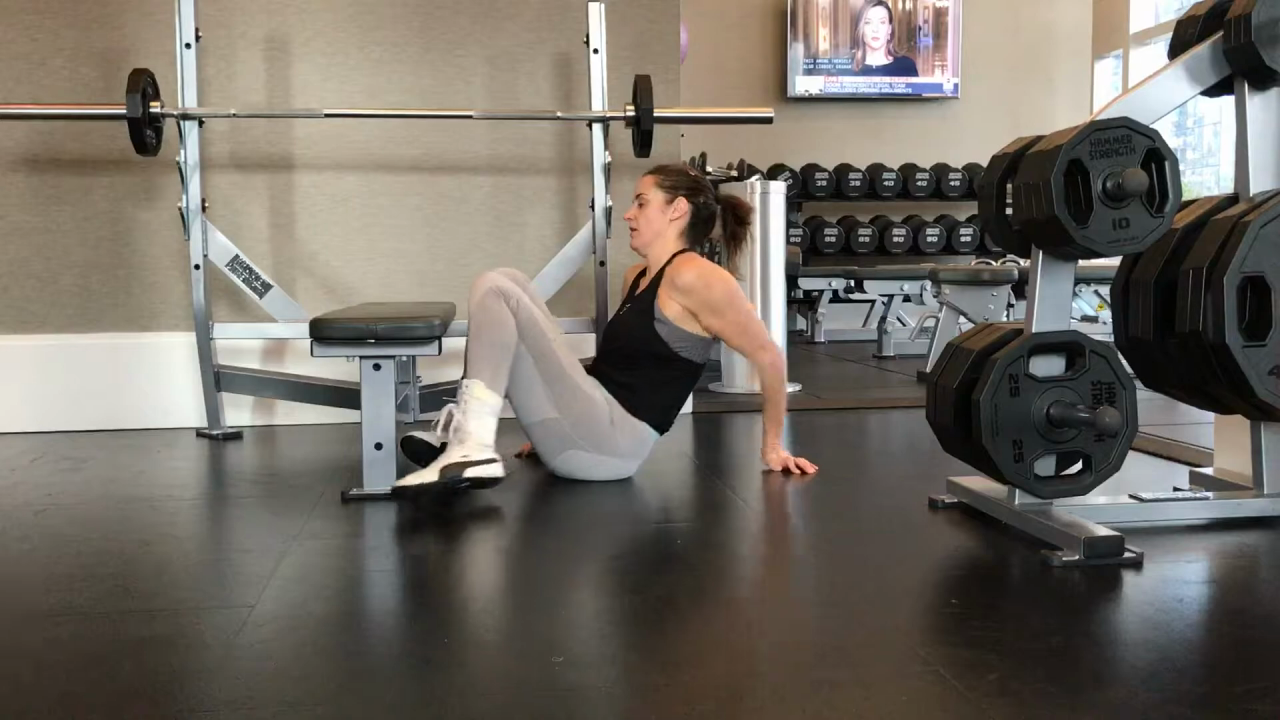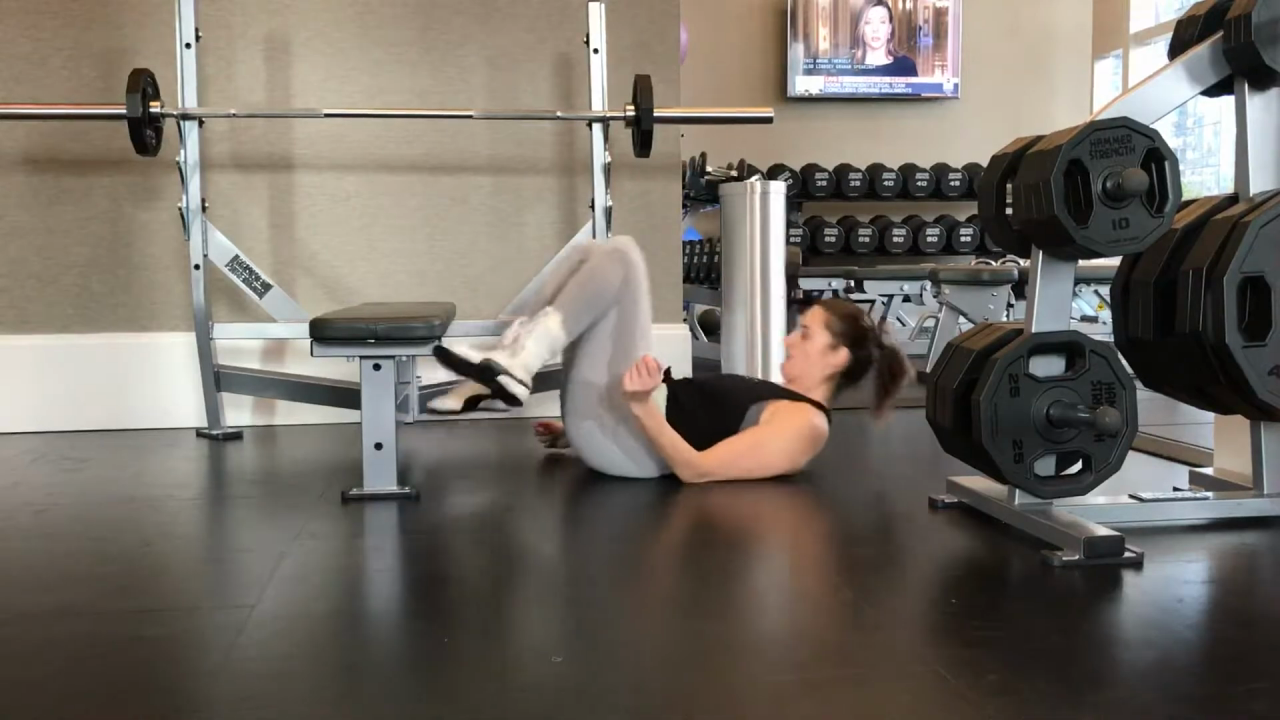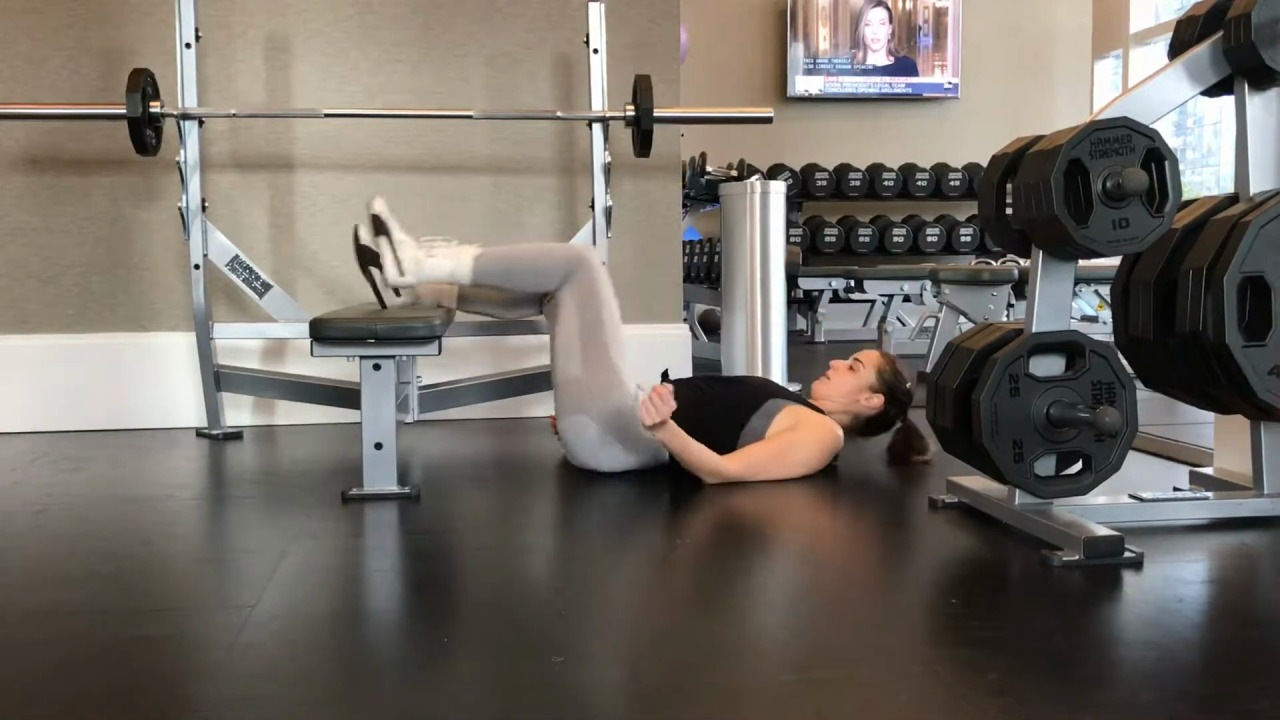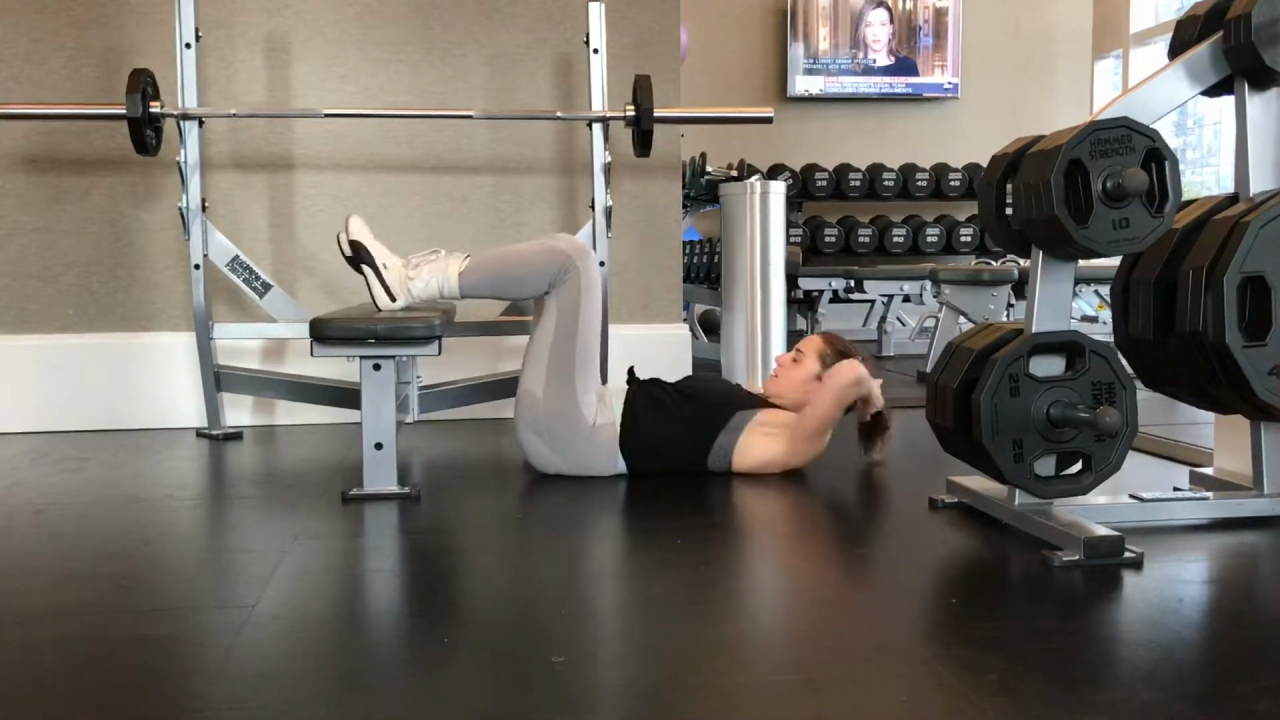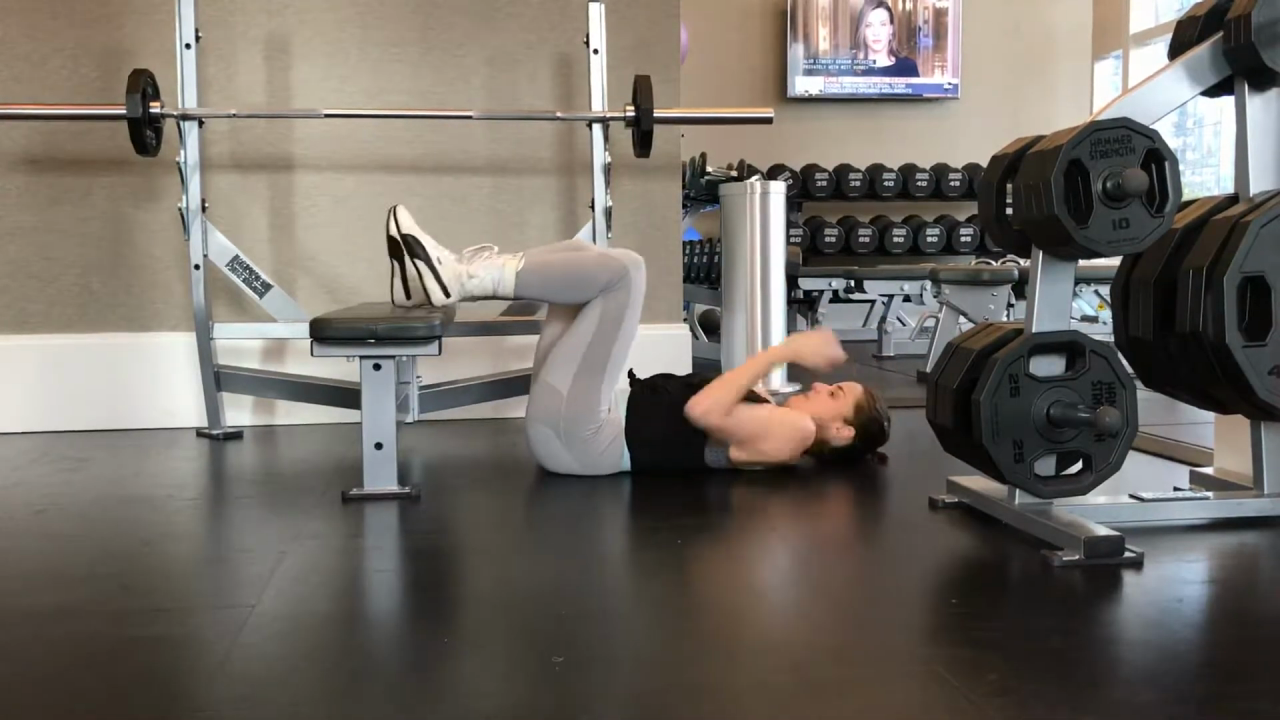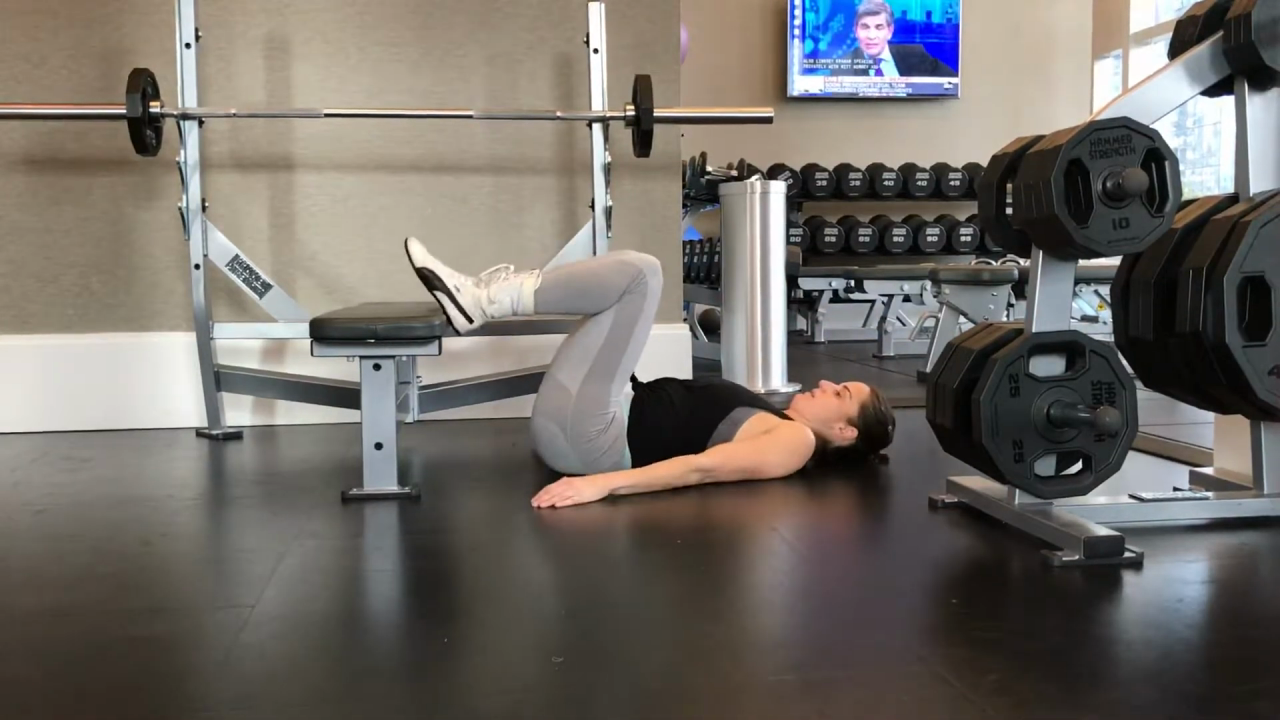
dt=0.7s
person 1, frame 1
left shoulder: (695, 278)
right shoulder: (638, 278)
left elbow: (767, 356)
left wrist: (772, 447)
right wrist: (555, 425)
left hip: (605, 446)
right hip: (589, 431)
left knee: (493, 291)
right knee: (506, 284)
left ankle: (475, 452)
right ankle: (466, 433)
person 1, frame 2
left shoulder: (806, 427)
right shoulder: (779, 401)
left elbow: (694, 468)
left wrist: (641, 406)
left hip: (623, 438)
right hip: (606, 421)
left knee: (618, 257)
right knee: (598, 257)
left ankle: (509, 365)
right ankle: (504, 366)
person 1, frame 3
left shoulder: (820, 436)
right shoulder: (792, 416)
left elbow: (720, 470)
left wrist: (662, 428)
left hip: (610, 430)
right hip: (608, 424)
left knee: (578, 263)
right knee: (560, 283)
left ankle: (417, 264)
right ankle: (409, 281)
person 1, frame 4
left shoulder: (796, 438)
right shoulder: (766, 413)
left elbow: (855, 378)
left wrist: (862, 392)
left hip: (571, 442)
right hip: (603, 416)
left knee: (570, 259)
right knee: (561, 251)
left ankle: (406, 286)
right ankle: (407, 276)
person 1, frame 5
left shoulder: (793, 431)
right shoulder: (774, 422)
left elbow: (701, 410)
left wrist: (784, 350)
left hip: (577, 440)
right hip: (580, 429)
left knee: (623, 268)
right knee: (578, 256)
left ankle: (459, 276)
right ankle: (434, 281)
person 1, frame 6
left shoulder: (794, 442)
right shoulder: (774, 425)
left elbow: (703, 468)
left wrist: (604, 483)
left hip: (582, 439)
right hip: (580, 428)
left knee: (639, 272)
right knee: (630, 275)
left ankle: (480, 300)
right ankle: (478, 297)
